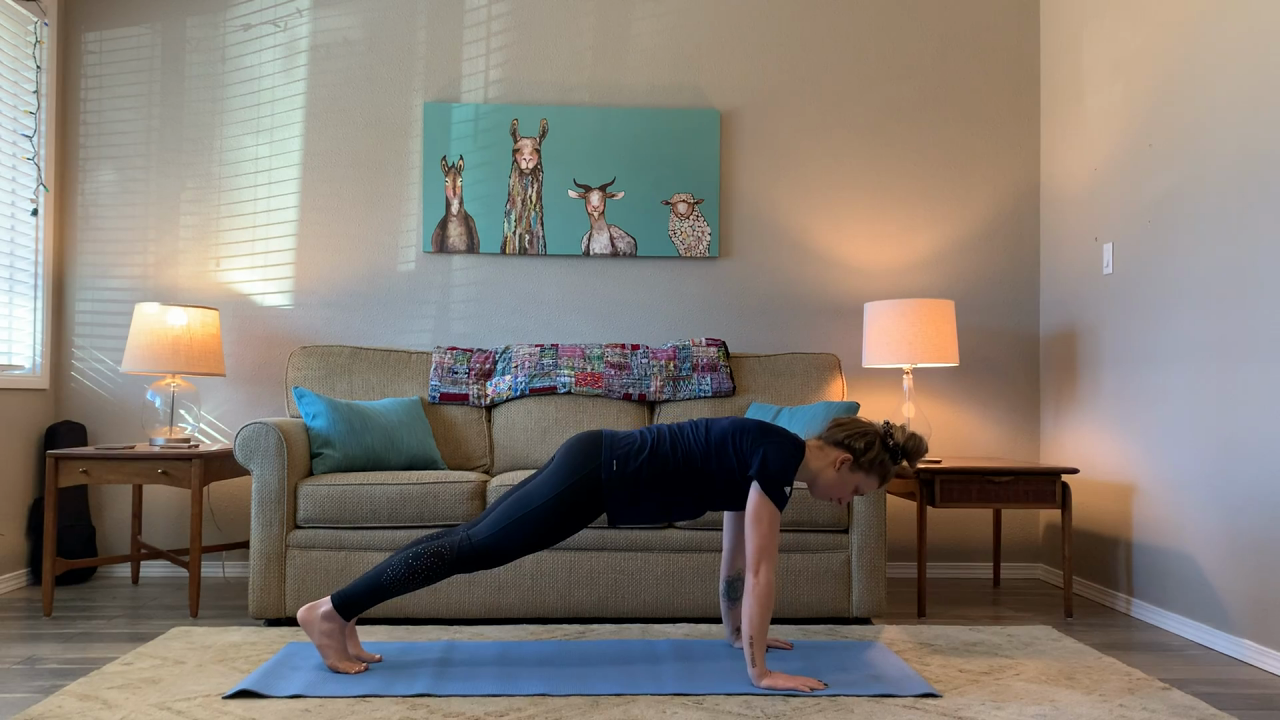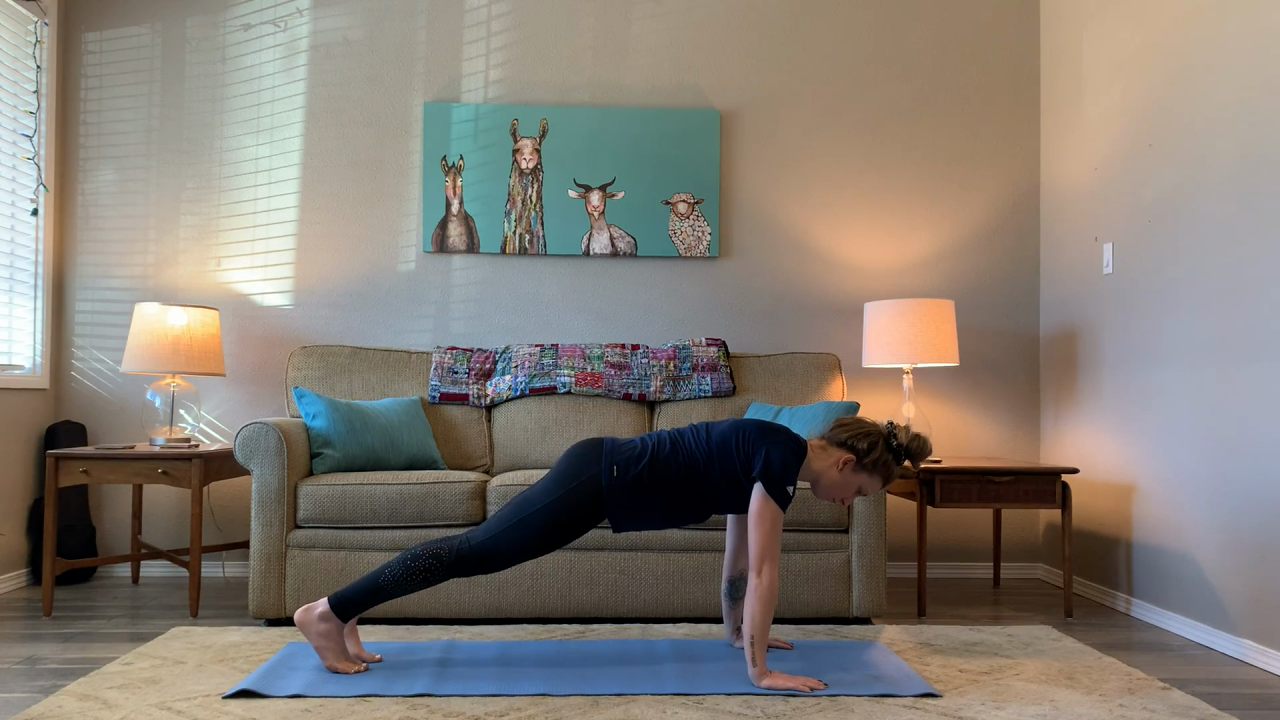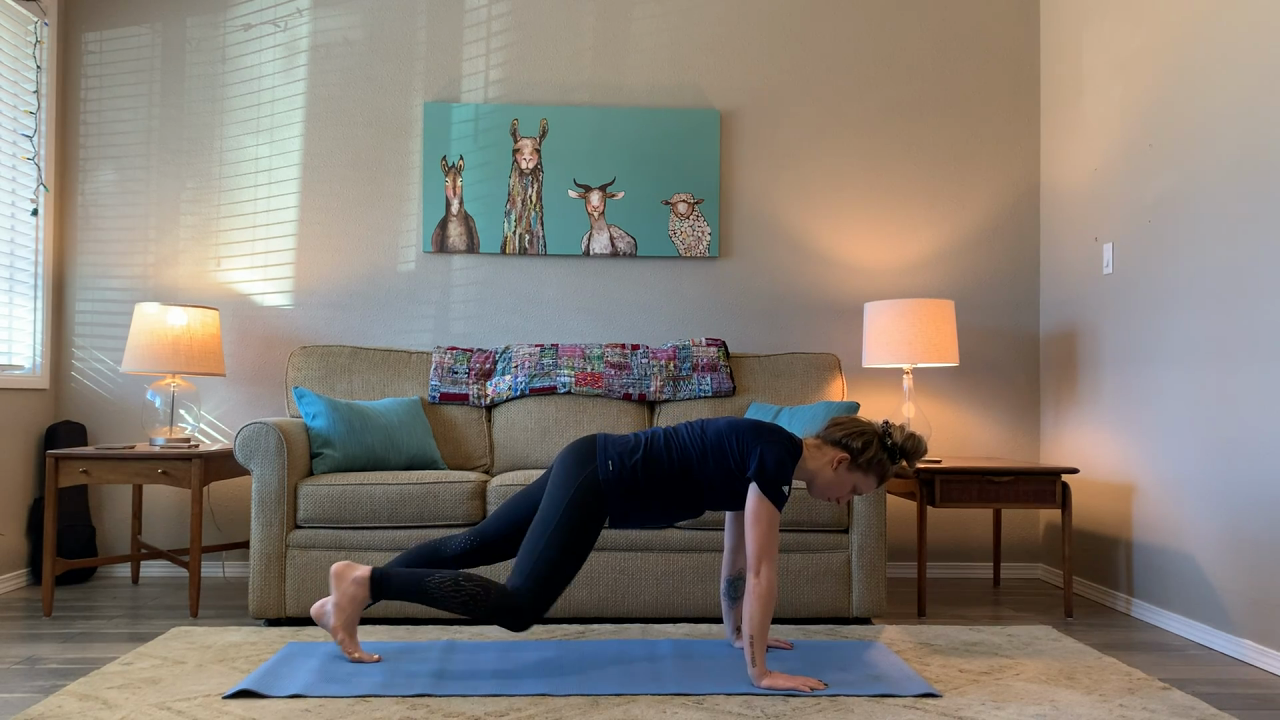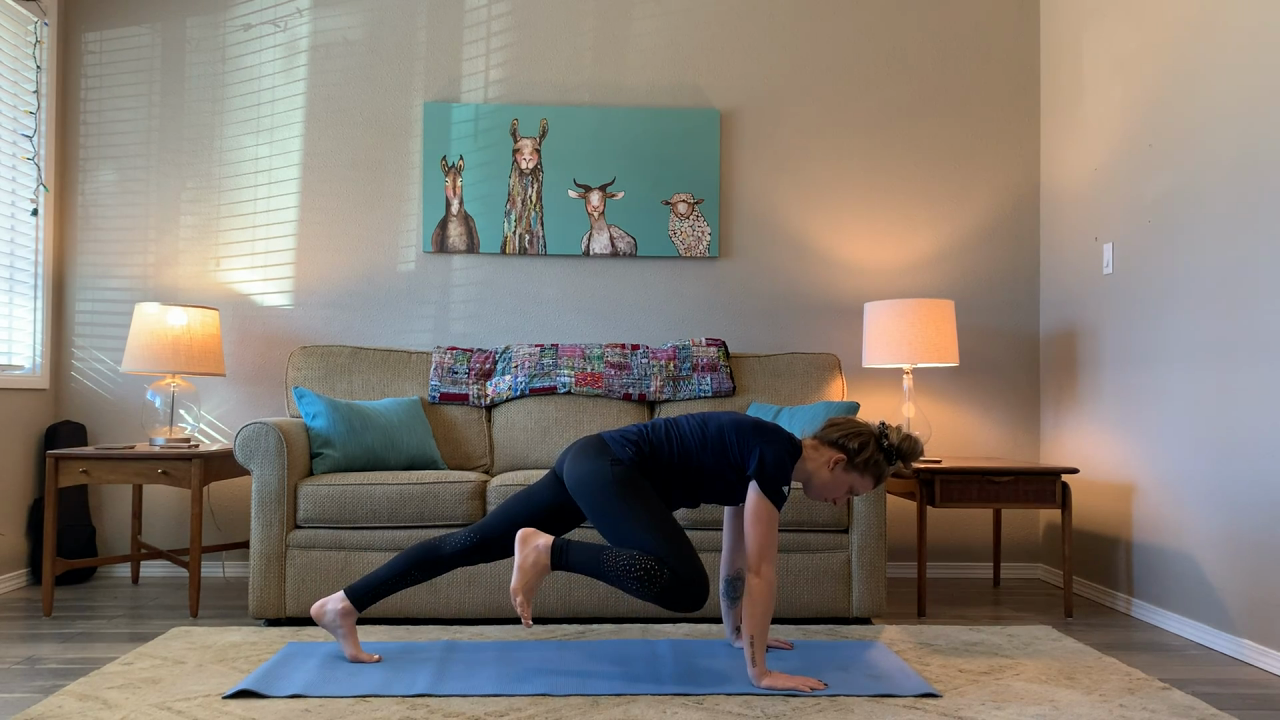
dt=0.7s
person 1, frame 1
left shoulder: (764, 459)
right shoulder: (781, 456)
left elbow: (736, 555)
right elbow: (759, 568)
left wrist: (735, 629)
right wrist: (760, 669)
left hip: (594, 462)
right hip: (595, 474)
left knee: (468, 536)
right knee: (471, 548)
left ankle: (343, 608)
right ankle: (329, 613)
person 1, frame 2
left shoulder: (768, 456)
right shoulder: (782, 455)
left elbow: (738, 556)
right elbow: (762, 570)
left wrist: (736, 630)
right wrist: (760, 669)
left hip: (600, 473)
right hip: (596, 481)
left knee: (475, 543)
right knee: (474, 552)
left ankle: (346, 610)
right ankle: (326, 614)
person 1, frame 3
left shoulder: (764, 458)
right shoulder: (777, 455)
left elbow: (736, 560)
right elbow: (760, 570)
left wrist: (737, 631)
right wrist: (759, 669)
left hip: (591, 468)
right hip: (597, 476)
left knee: (472, 545)
right knee: (518, 607)
left ankle: (348, 598)
right ankle: (361, 581)
person 1, frame 4
left shoulder: (760, 457)
right shoulder: (777, 455)
left elbow: (735, 556)
right elbow: (759, 569)
left wrist: (738, 631)
right wrist: (760, 669)
left hip: (590, 464)
right hip: (604, 465)
left knee: (470, 543)
right knee: (683, 586)
left ankle: (340, 605)
right ankle: (547, 549)
